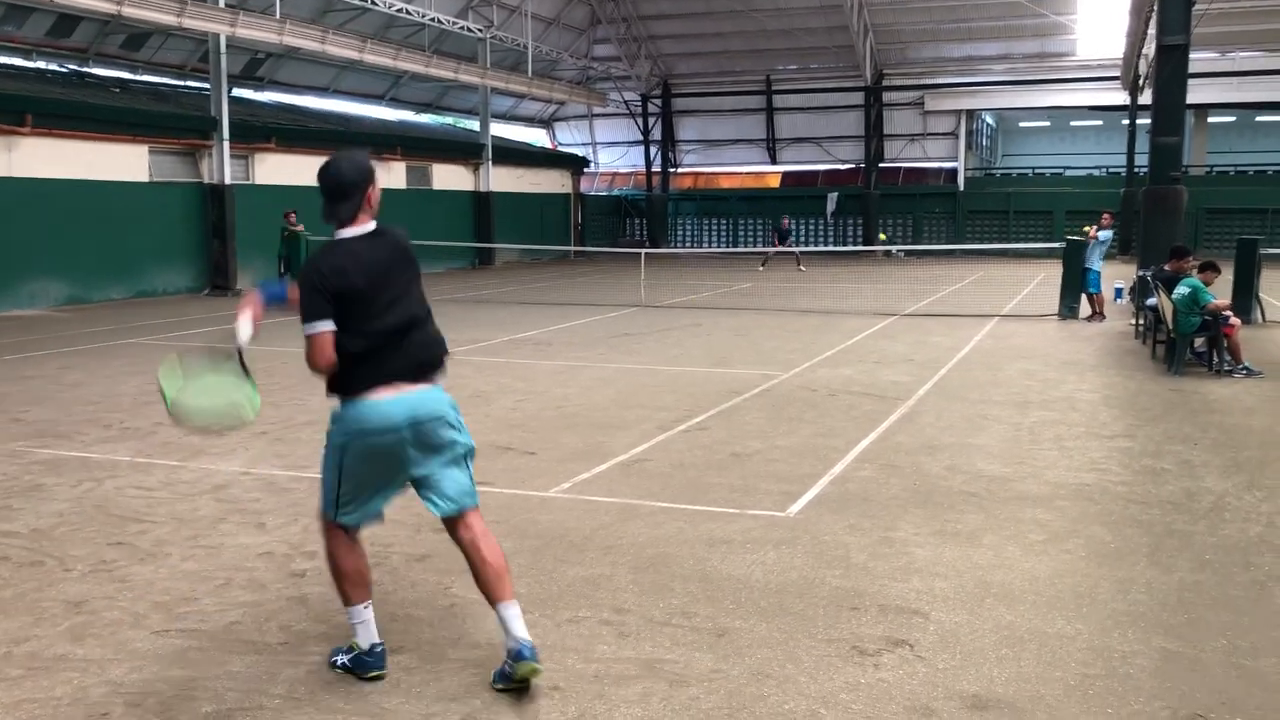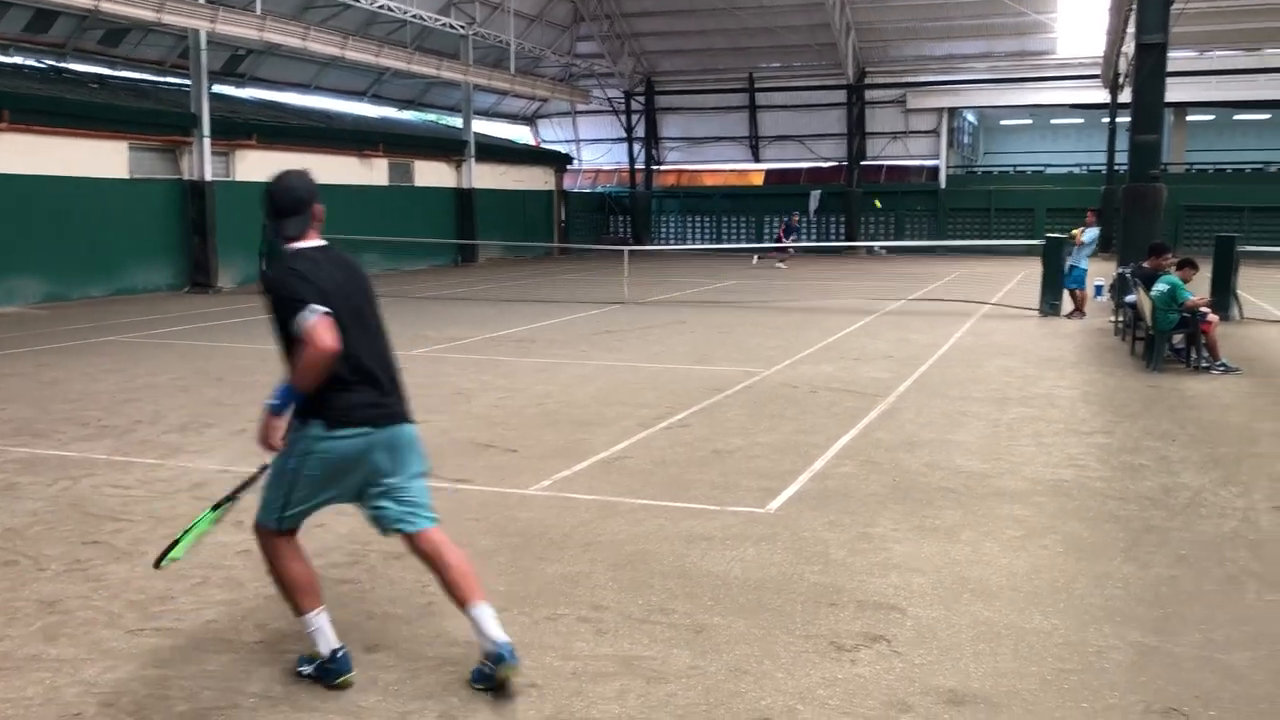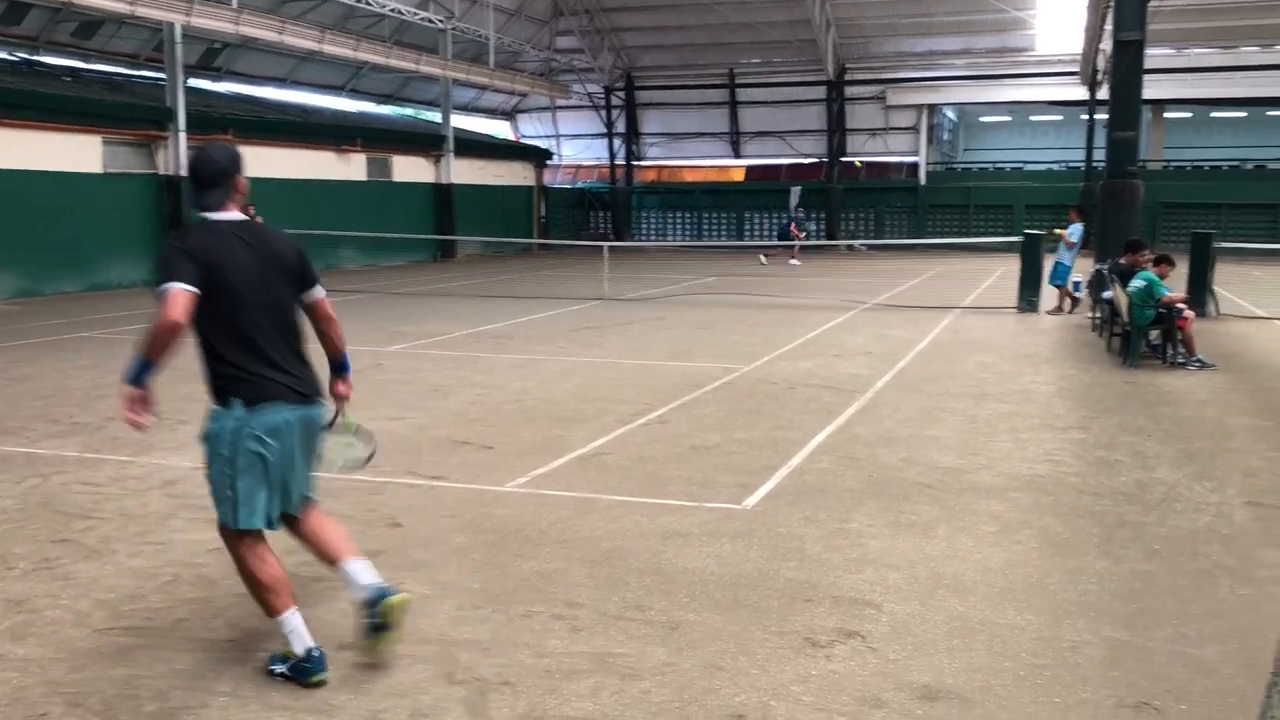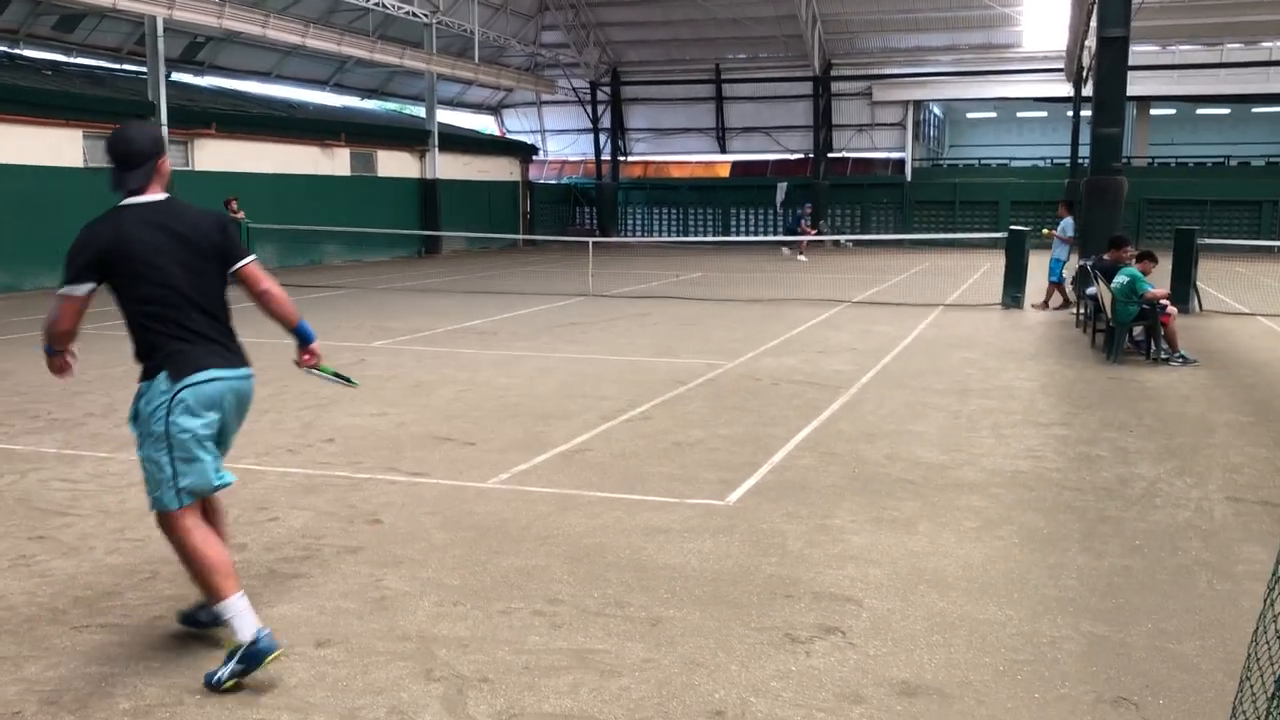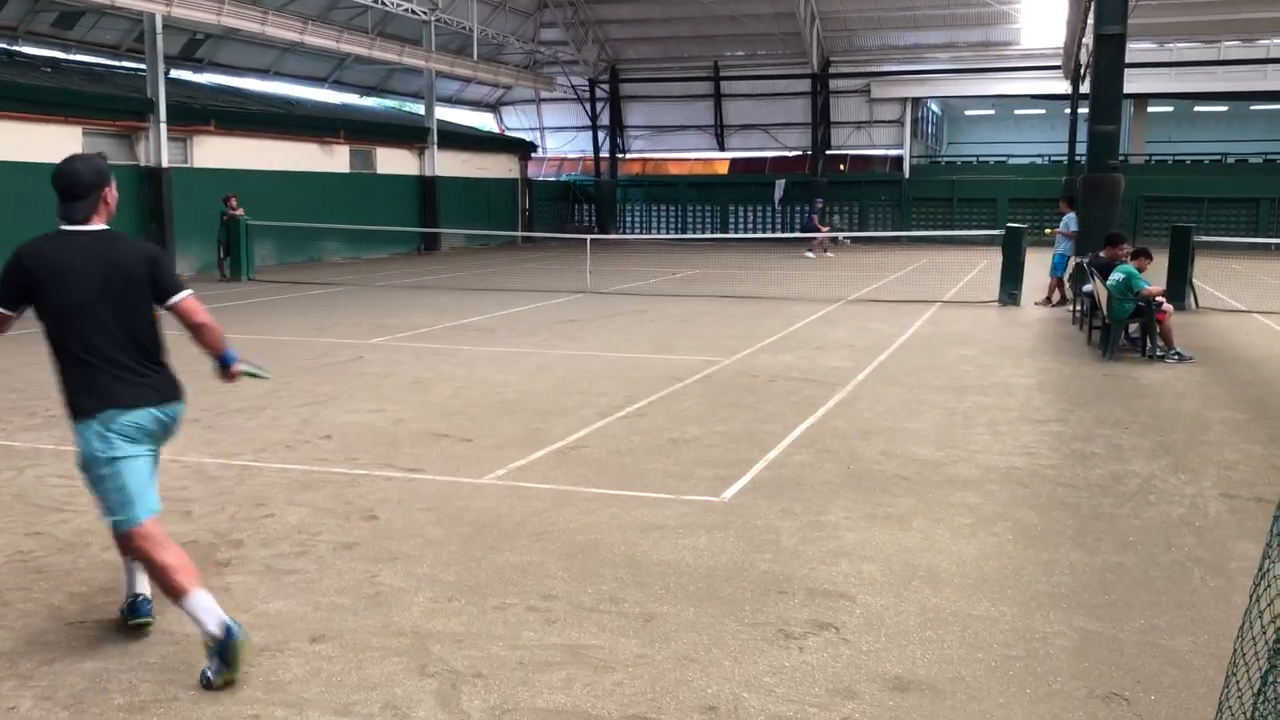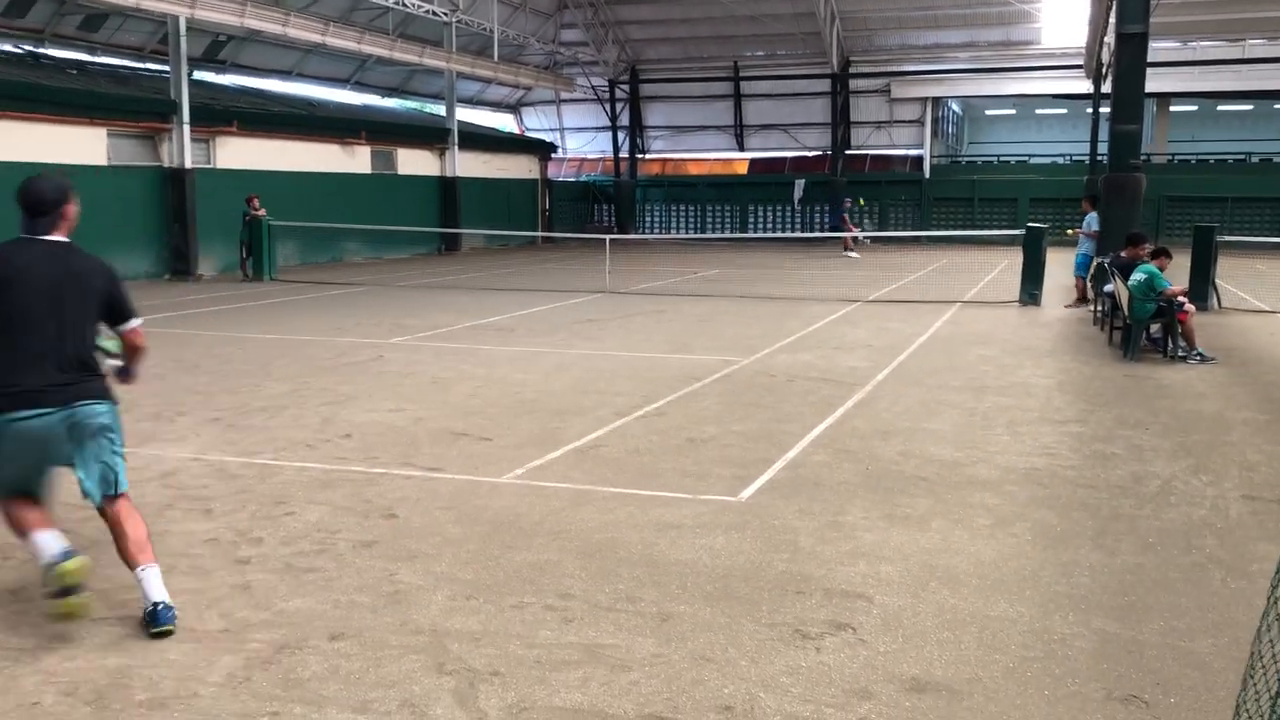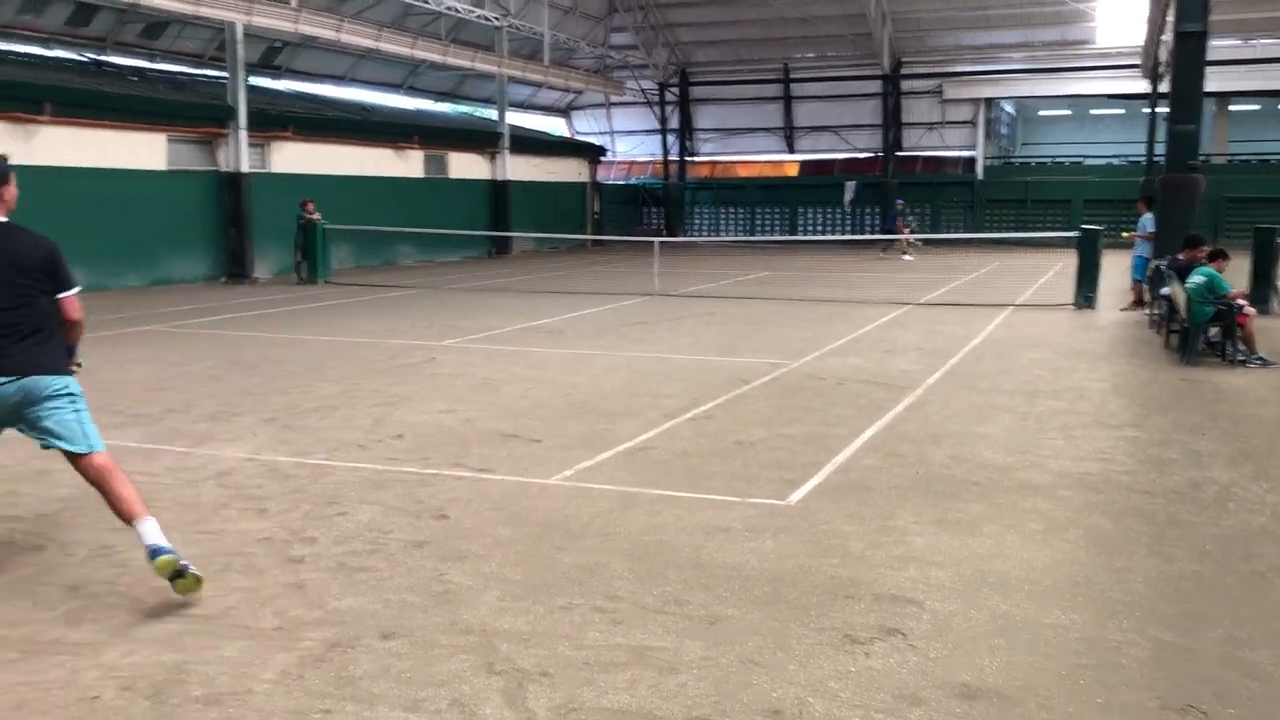
dt=0.2s
person 1, frame 1
left shoulder: (323, 262)
right shoulder: (395, 243)
left elbow: (322, 360)
right wrist: (270, 293)
left hip: (367, 414)
right hip: (431, 401)
left knee: (341, 527)
right knee: (466, 523)
left ankle: (366, 647)
right ankle: (519, 644)
person 1, frame 2
left shoulder: (284, 272)
right shoulder: (347, 266)
left elbow: (322, 345)
left wrist: (281, 403)
left hip: (330, 432)
right hip: (393, 425)
left knee: (274, 531)
right knee: (425, 535)
left ankle: (329, 656)
right ankle: (496, 644)
person 1, frame 3
left shoulder: (187, 246)
right shoulder: (282, 243)
left elbow: (172, 318)
right elbow: (324, 315)
left wrist: (137, 378)
right wrist: (342, 370)
left hip: (250, 412)
right hip: (305, 403)
left knee: (243, 533)
right knee: (299, 513)
left ankle: (303, 654)
right ankle: (373, 588)
person 1, frame 4
left shoulder: (100, 235)
right shoulder: (209, 222)
left elbow: (62, 324)
right elbow: (263, 286)
left wrist: (55, 350)
right wrist: (305, 336)
left hip: (178, 385)
right hip: (233, 376)
left knee: (179, 515)
right knee: (195, 488)
left ankle: (252, 641)
right ankle: (213, 604)
person 1, frame 5
right shoulder: (143, 255)
right elbow: (198, 320)
right wrist: (227, 360)
left hip: (106, 417)
right hip: (161, 405)
left knee: (142, 538)
right knee: (132, 507)
left ankle: (219, 631)
right ankle: (139, 600)
person 1, frame 6
right shoulder: (98, 270)
right elbow: (136, 342)
right wrist: (128, 368)
right hip: (89, 404)
right knee: (116, 503)
left ankle: (61, 556)
right ankle: (159, 605)
person 1, frame 7
right shoulder: (38, 246)
right elbow: (72, 316)
right wrist: (67, 351)
right hip: (41, 375)
right knee: (99, 465)
right ankle: (160, 549)
